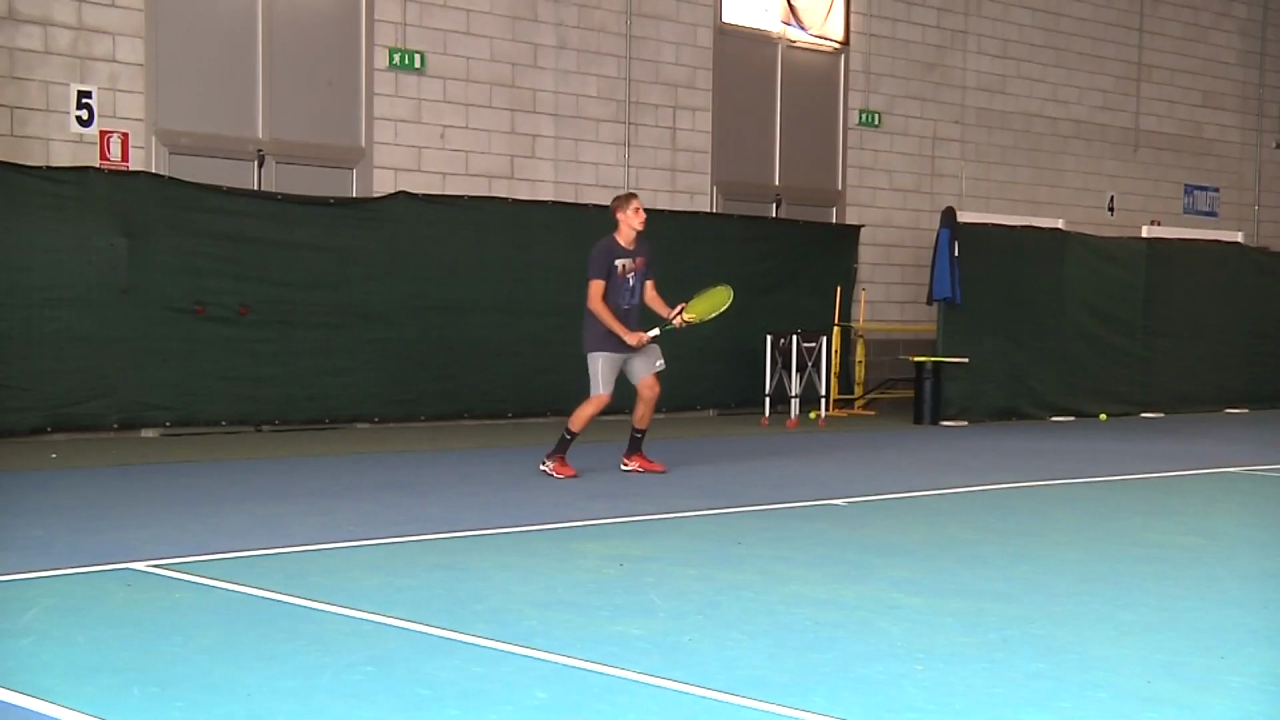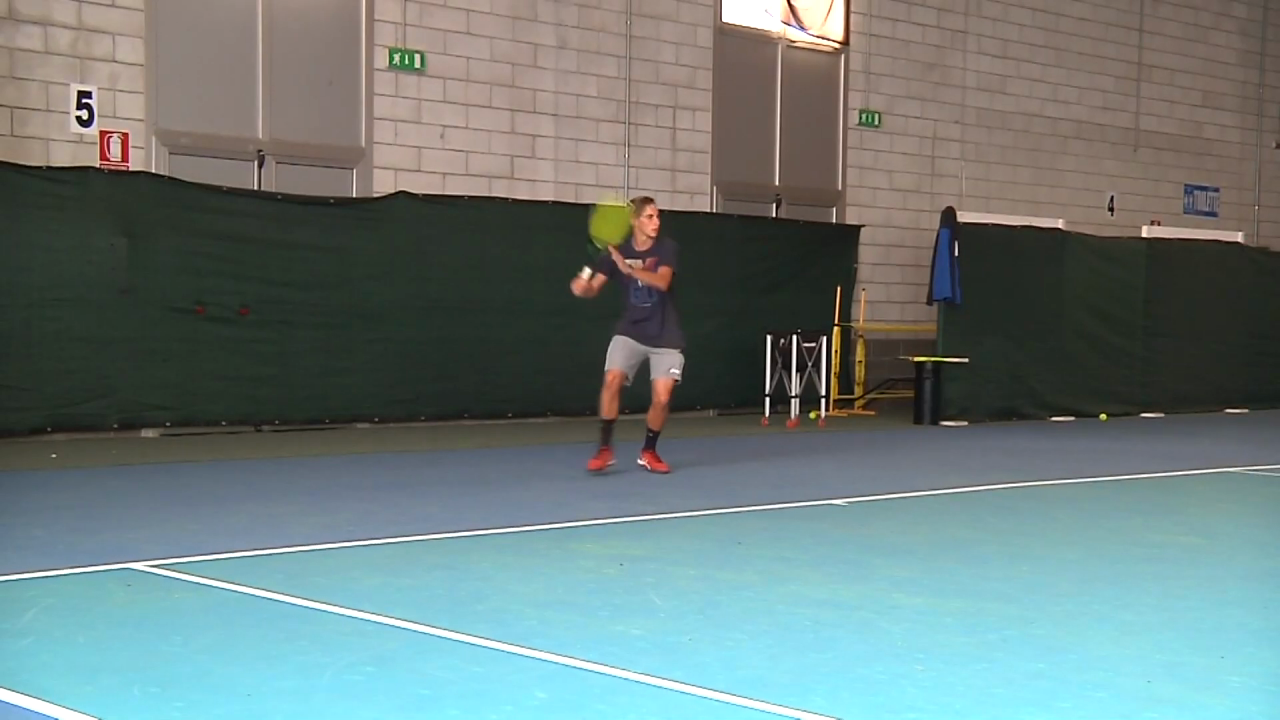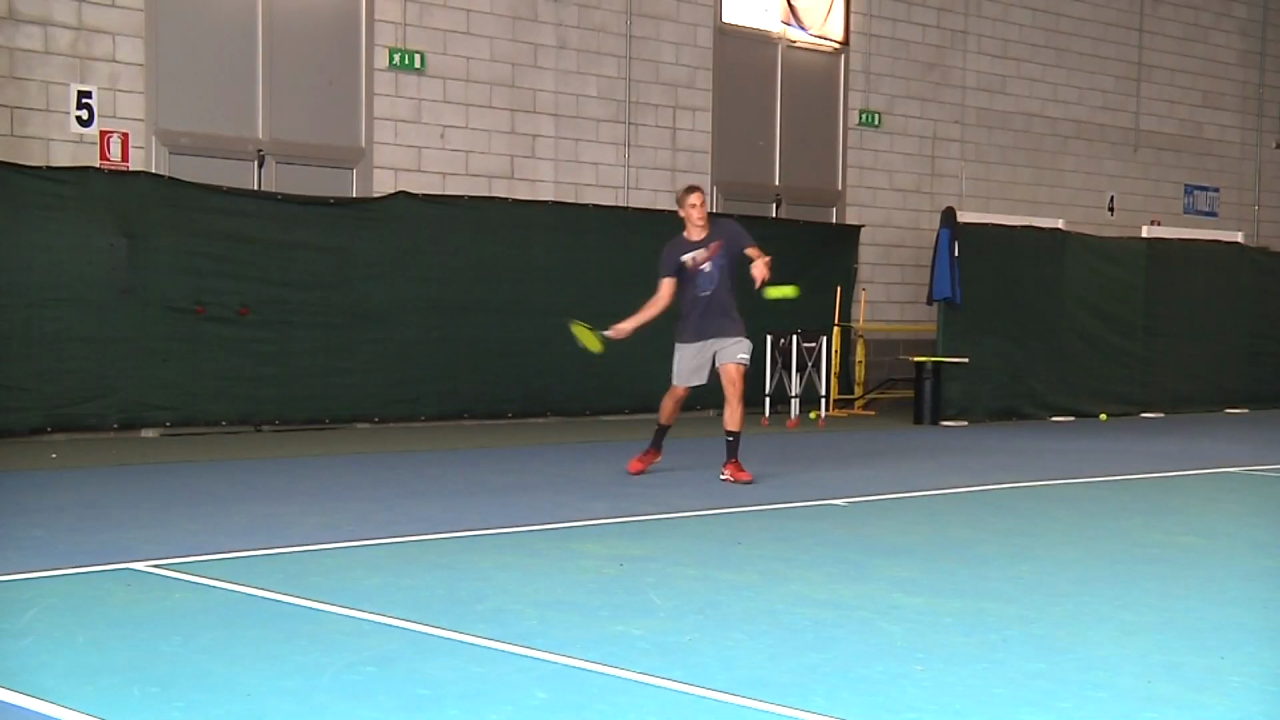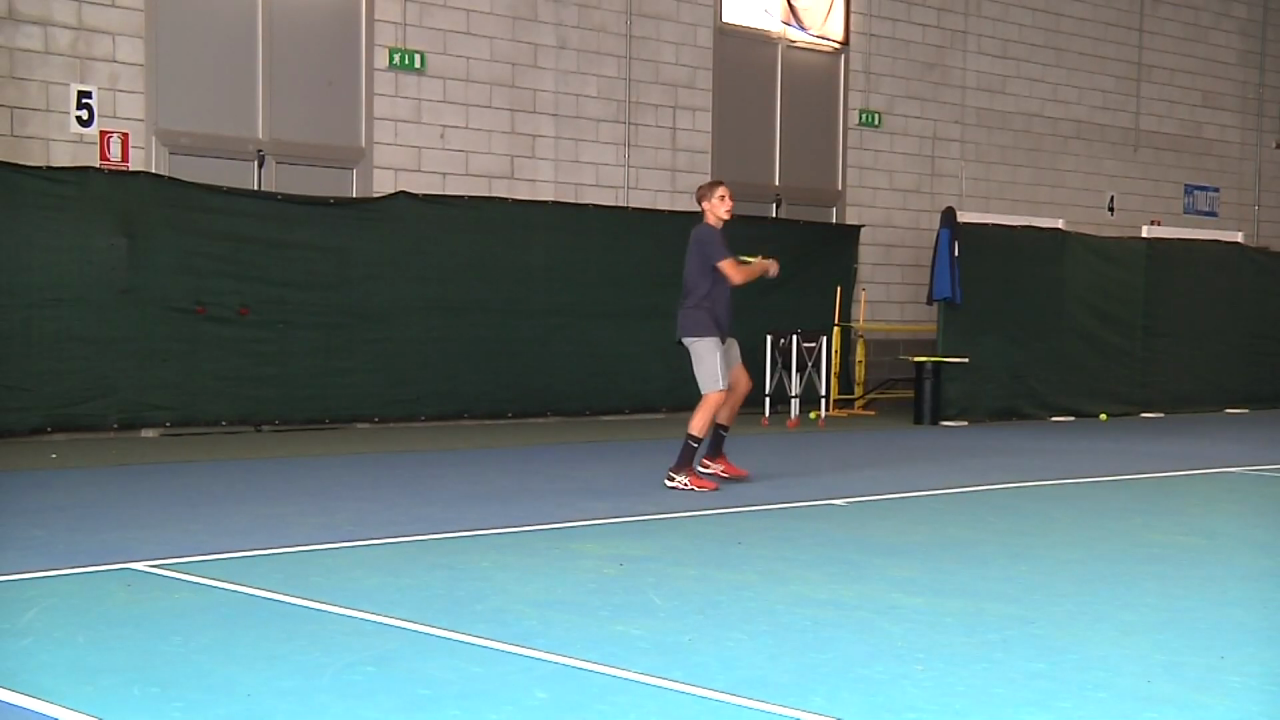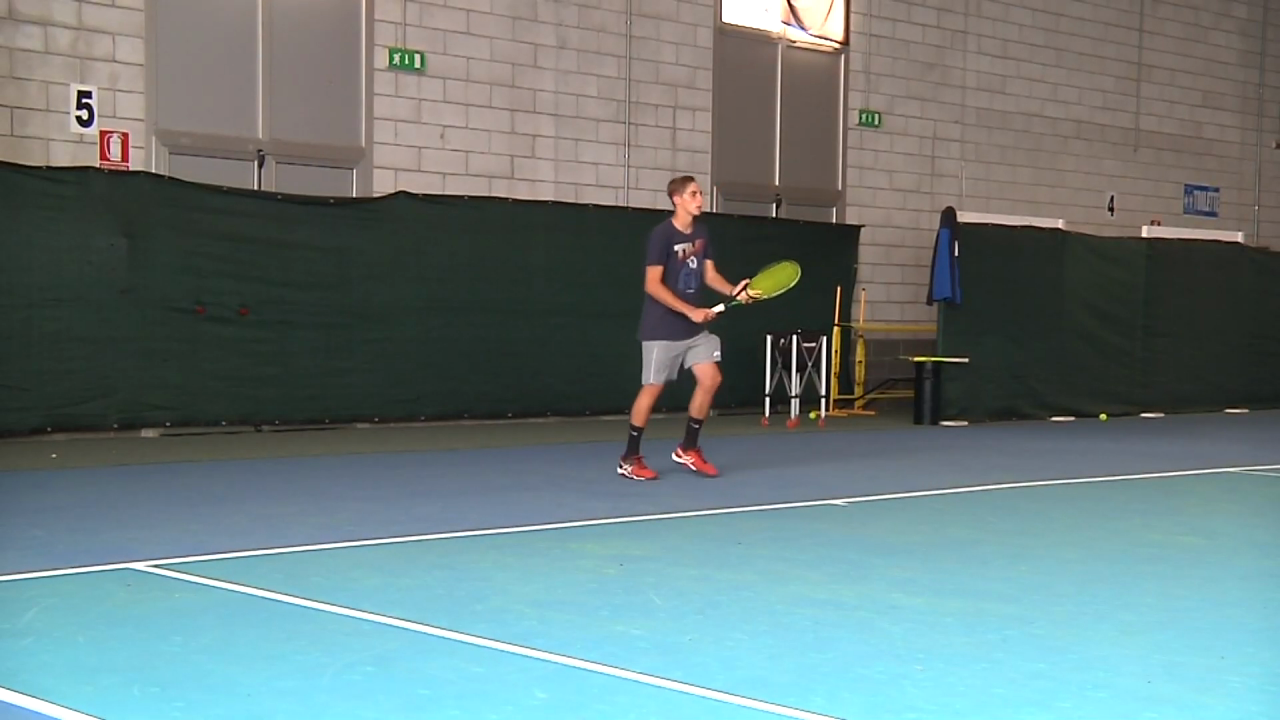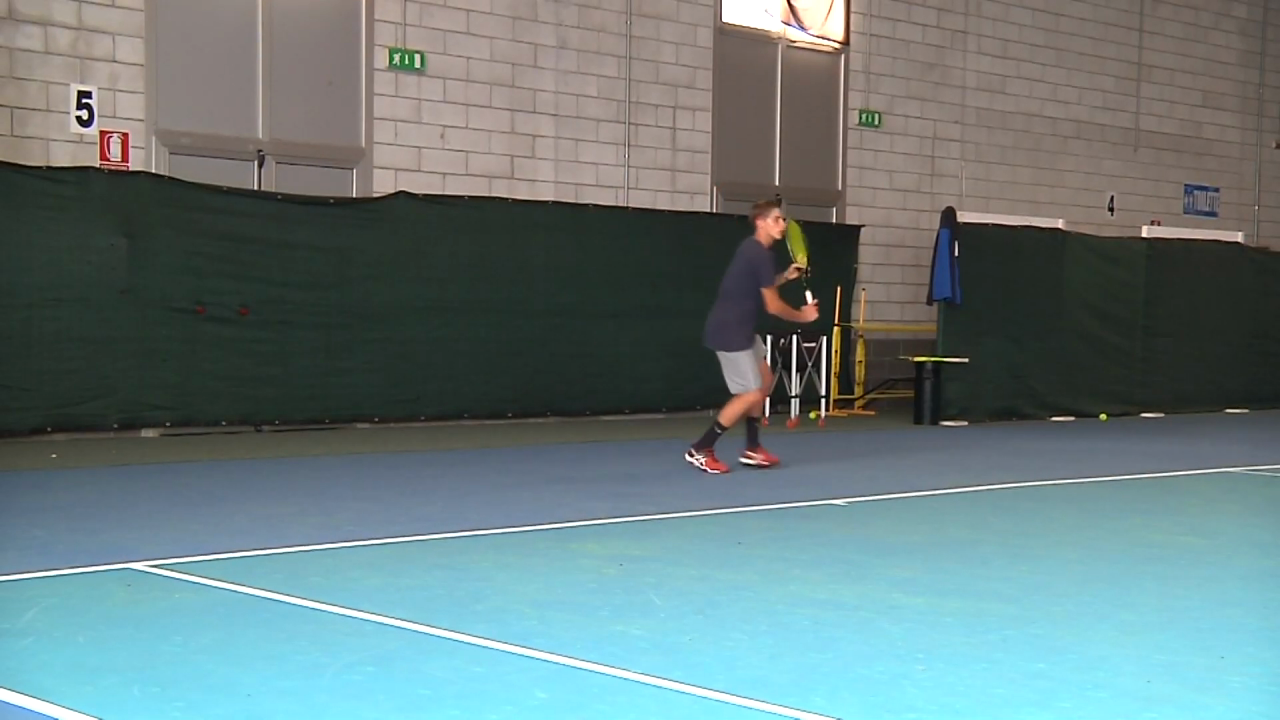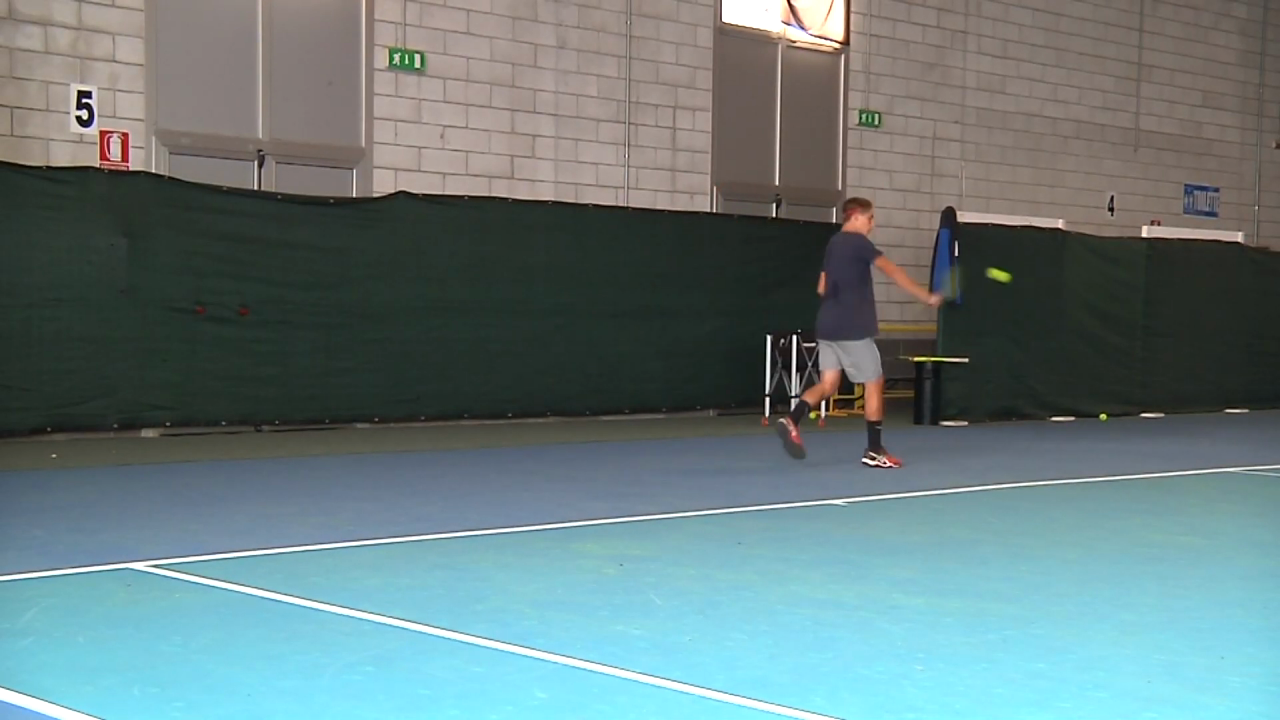
dt=0.7s
person 1, frame 1
left shoulder: (644, 250)
right shoulder: (603, 251)
left elbow: (649, 293)
right elbow: (594, 301)
left wrist: (670, 314)
right wrist: (625, 334)
left hip: (633, 336)
right hip: (603, 338)
left knee: (650, 390)
right knee: (601, 398)
left ankle: (633, 454)
right ankle: (555, 456)
person 1, frame 2
left shoulder: (667, 247)
right shoulder: (617, 251)
left elbow: (663, 283)
right elbow: (593, 288)
left wrist: (628, 268)
right wrist: (582, 286)
left hip: (666, 336)
right hip: (630, 333)
left knee: (662, 397)
right knee: (612, 379)
left ankle: (649, 451)
right ankle: (604, 447)
person 1, frame 3
left shoulder: (726, 230)
right shoulder: (674, 248)
left elbow: (757, 254)
right elbow: (663, 298)
left wrist: (760, 263)
right wrist: (631, 323)
left hip: (729, 327)
right hip: (692, 332)
left knee: (734, 388)
right knee: (678, 392)
left ankle: (732, 463)
right ankle: (654, 449)
person 1, frame 4
left shoulder: (711, 235)
right shoulder: (707, 234)
right elbow: (735, 276)
left wrist: (755, 266)
right wrist: (764, 267)
left hip: (714, 327)
right hip: (701, 327)
left knee: (742, 385)
right knee: (717, 394)
left ankle: (713, 457)
right ankle: (680, 470)
person 1, frame 5
left shoulder: (701, 233)
right shoulder: (661, 235)
left elbow: (709, 274)
right elbow: (652, 285)
left wrist: (732, 290)
right wrist: (690, 311)
left hip: (693, 324)
right hip: (661, 325)
left knee: (711, 380)
right knee: (653, 387)
left ankle: (688, 448)
right ankle: (630, 458)
person 1, frame 6
left shoulder: (752, 248)
right shoulder: (761, 255)
right elbow: (773, 305)
left wrist: (784, 277)
right wrist: (802, 316)
left hip: (739, 329)
right hip: (729, 332)
left knee: (764, 379)
right knee: (752, 394)
left ankle: (752, 448)
right ankle: (701, 449)
person 1, frame 7
left shoulder: (835, 242)
right shoulder: (857, 241)
right elbow: (892, 270)
right wrist: (925, 296)
left hip: (827, 324)
right hip: (853, 328)
left knee: (827, 384)
right knee: (874, 384)
left ankle: (792, 419)
right ankle: (874, 451)
